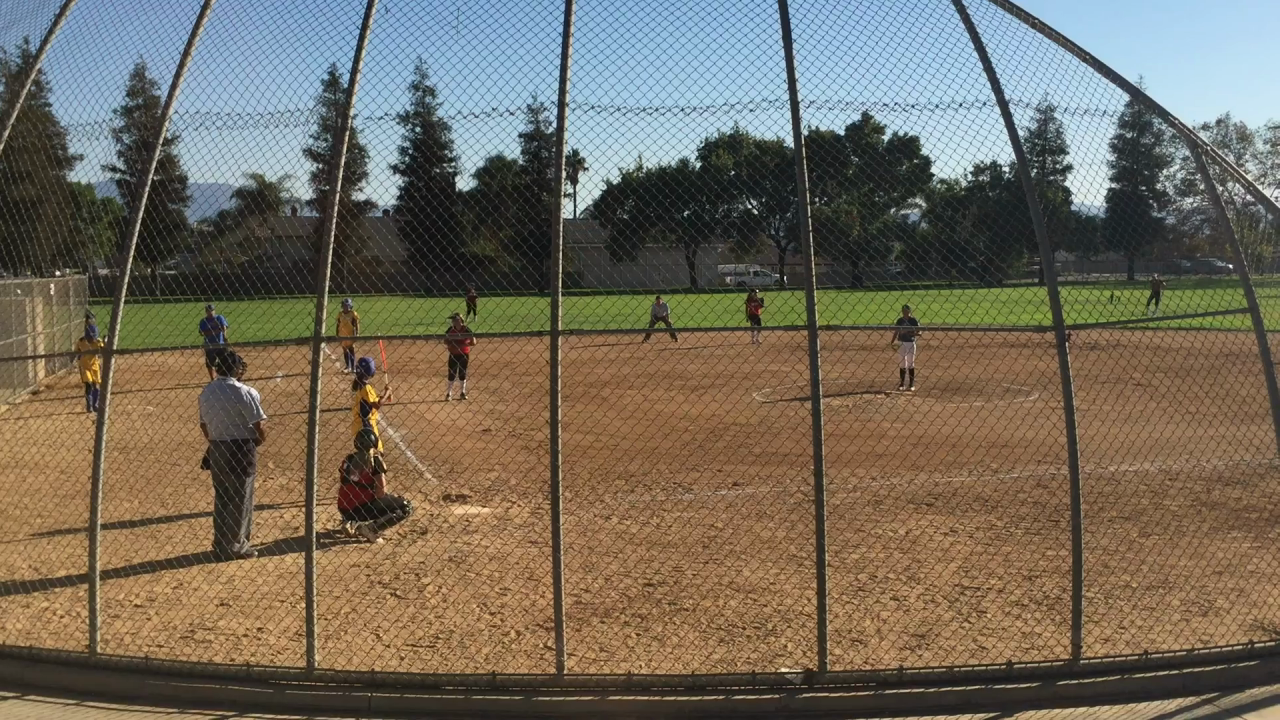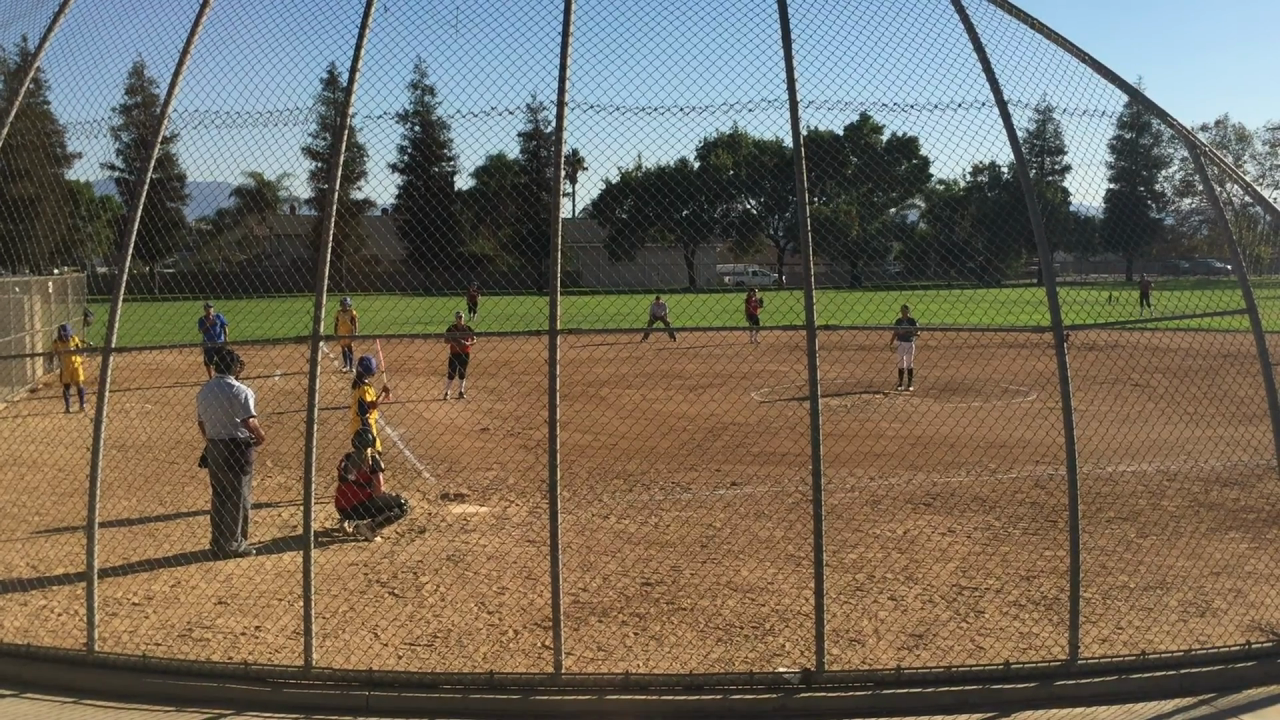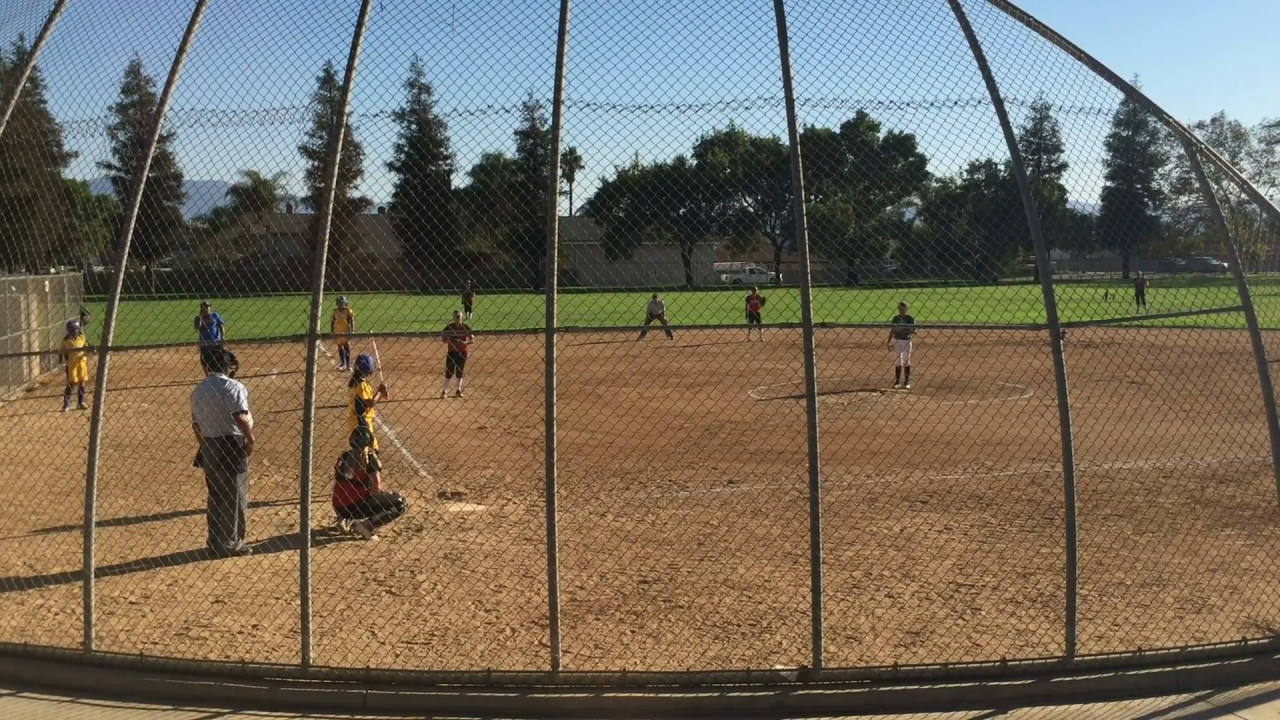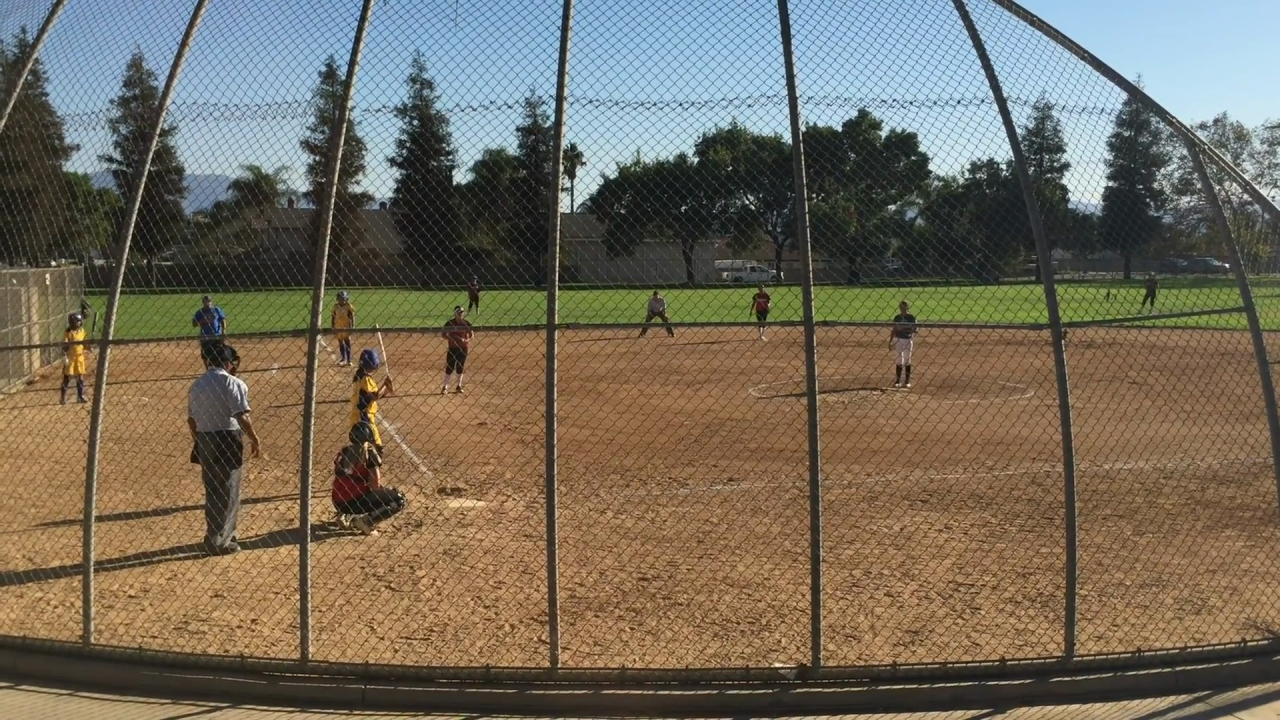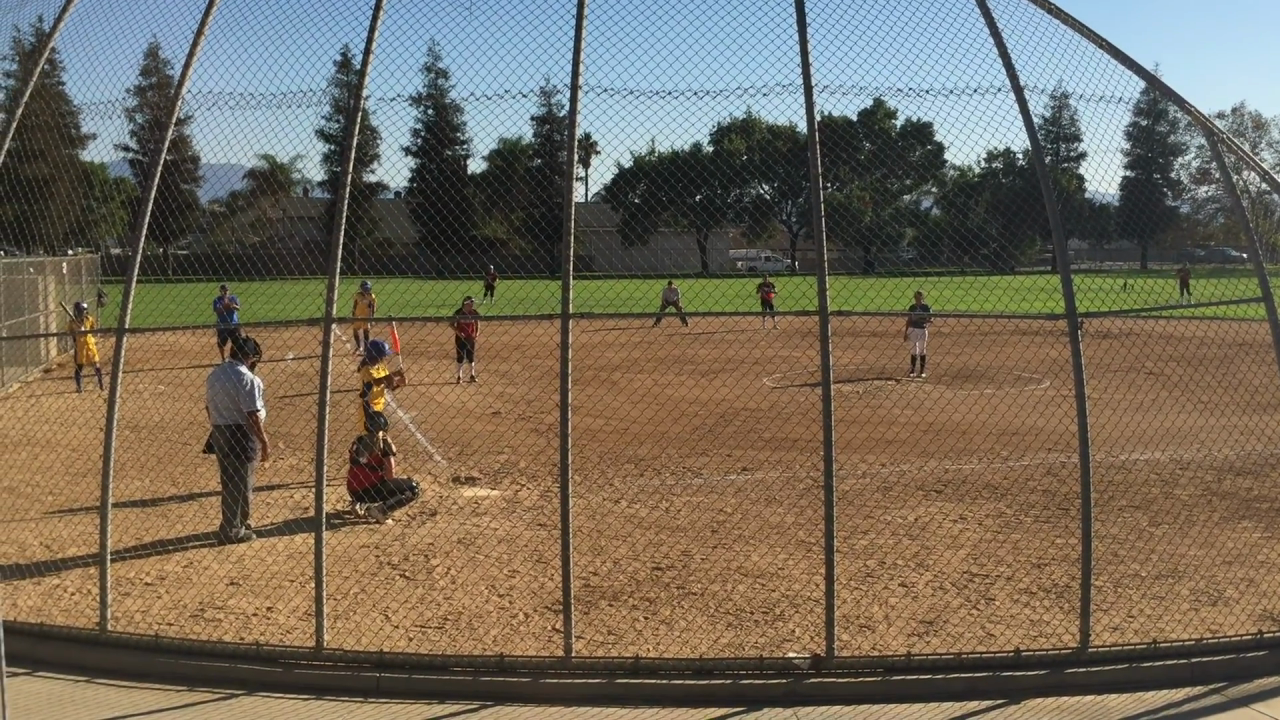
dt=1s
person 1, frame 1
left shoulder: (206, 392)
right shoulder: (245, 392)
left elbow: (204, 424)
right elbow: (258, 425)
right wrist: (259, 441)
left hip: (216, 449)
right hip: (241, 448)
left knee: (222, 497)
right knee: (240, 498)
left ankle: (221, 543)
right ankle: (234, 546)
person 1, frame 2
left shoulder: (204, 390)
right shoulder: (239, 391)
left elbow: (201, 422)
right elbow: (249, 422)
right wrist: (261, 436)
left hip: (213, 448)
right hip: (237, 447)
left knee: (219, 496)
right knee: (238, 497)
left ankle: (218, 541)
right ankle: (232, 544)
person 1, frame 3
left shoulder: (198, 390)
right shoulder: (232, 387)
left elbow: (196, 425)
right elbow: (240, 417)
right wrist: (250, 439)
left hip: (209, 446)
right hip: (231, 445)
left knee: (215, 495)
right knee: (234, 496)
left ankle: (215, 540)
right ankle: (230, 543)
person 1, frame 4
left shoulder: (197, 385)
right shoulder: (232, 383)
left elbow: (191, 419)
right elbow: (242, 417)
left wrist: (199, 443)
right wrist: (255, 439)
left hip: (204, 441)
right hip: (226, 440)
left knee: (213, 491)
right knee: (229, 493)
left ankle: (216, 535)
right ankle: (219, 540)
person 1, frame 5
left shoulder: (215, 374)
right shoulder: (247, 378)
left elbow: (209, 407)
right elbow: (252, 415)
right wrist: (264, 441)
left hip: (219, 433)
right hip: (240, 434)
left knee: (229, 482)
right knee: (240, 483)
left ankle: (231, 524)
right ankle: (234, 530)
